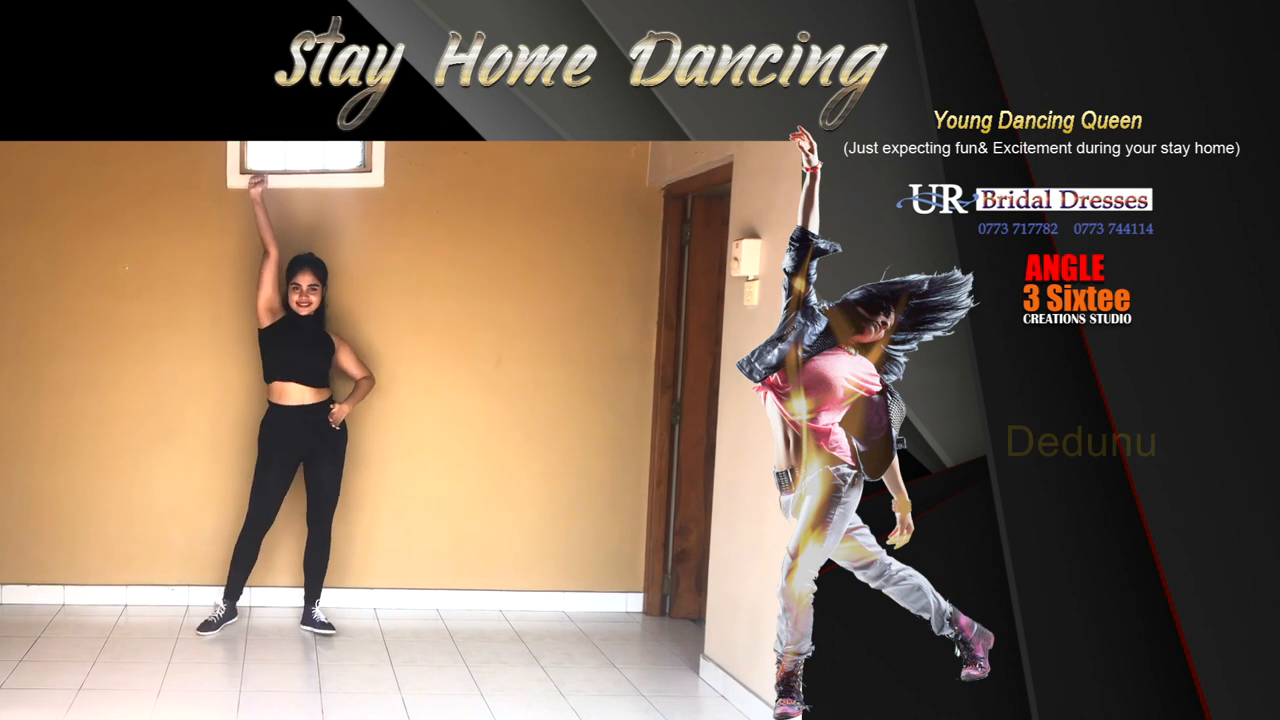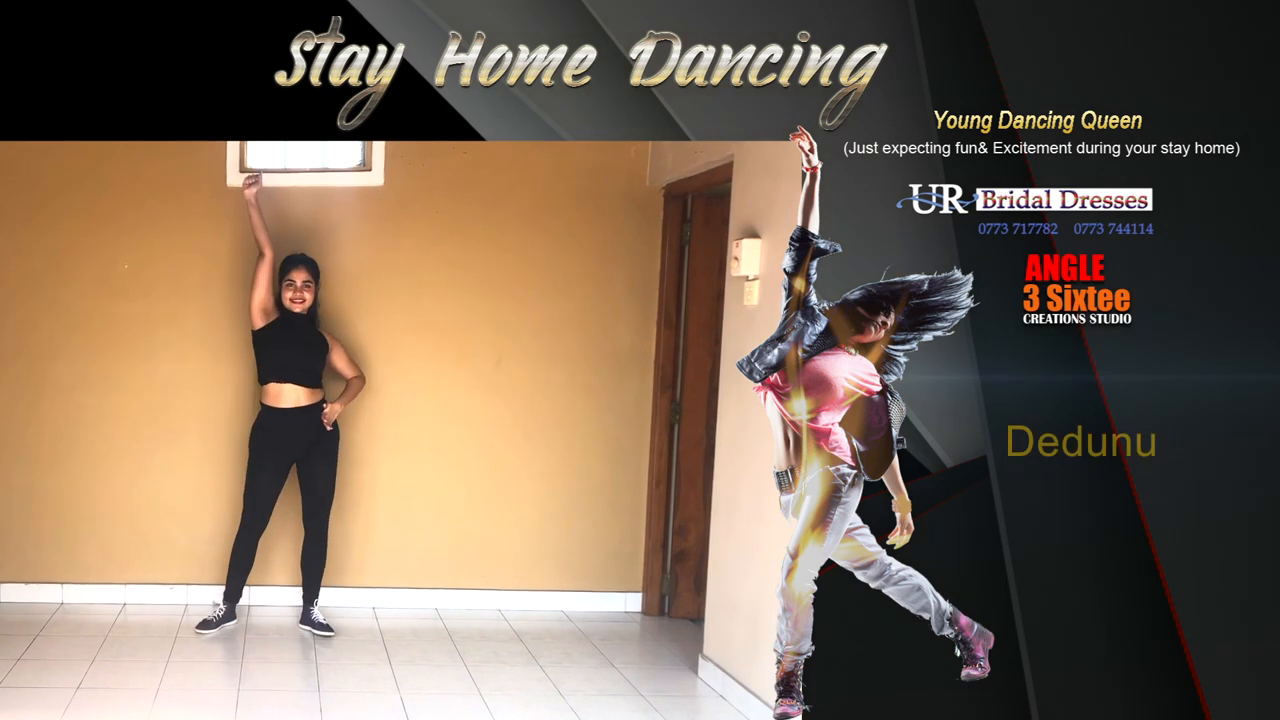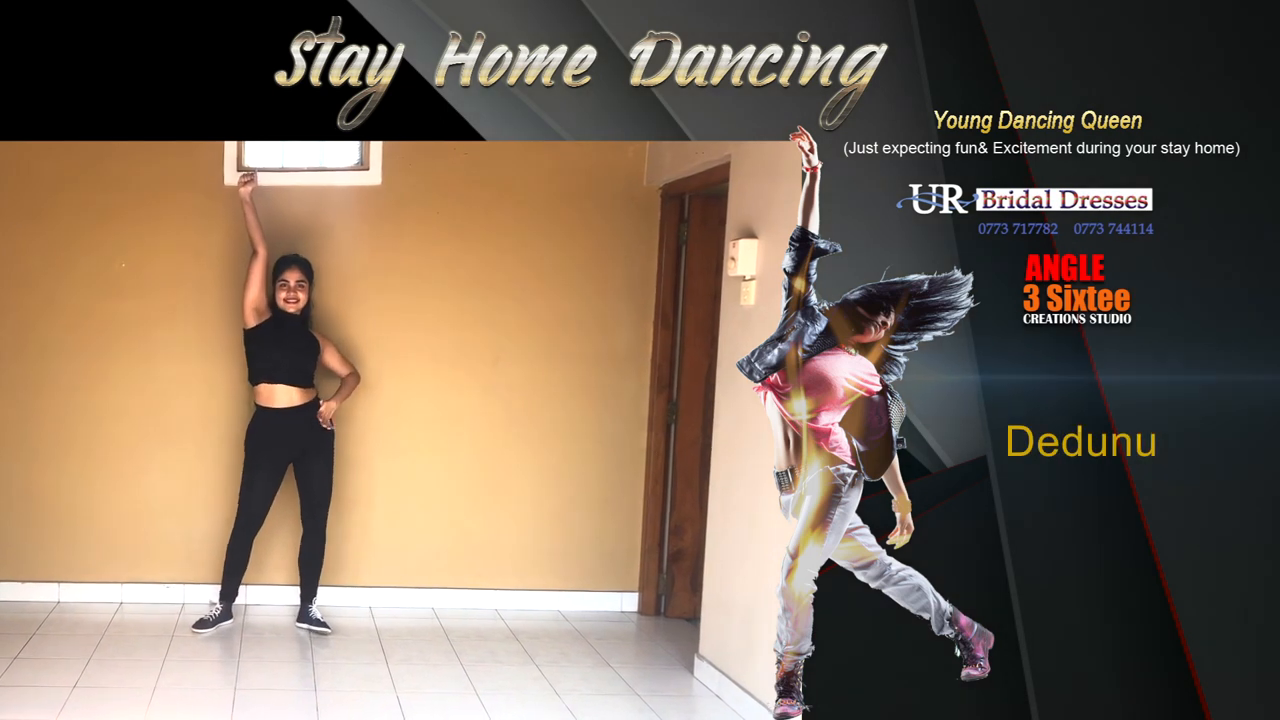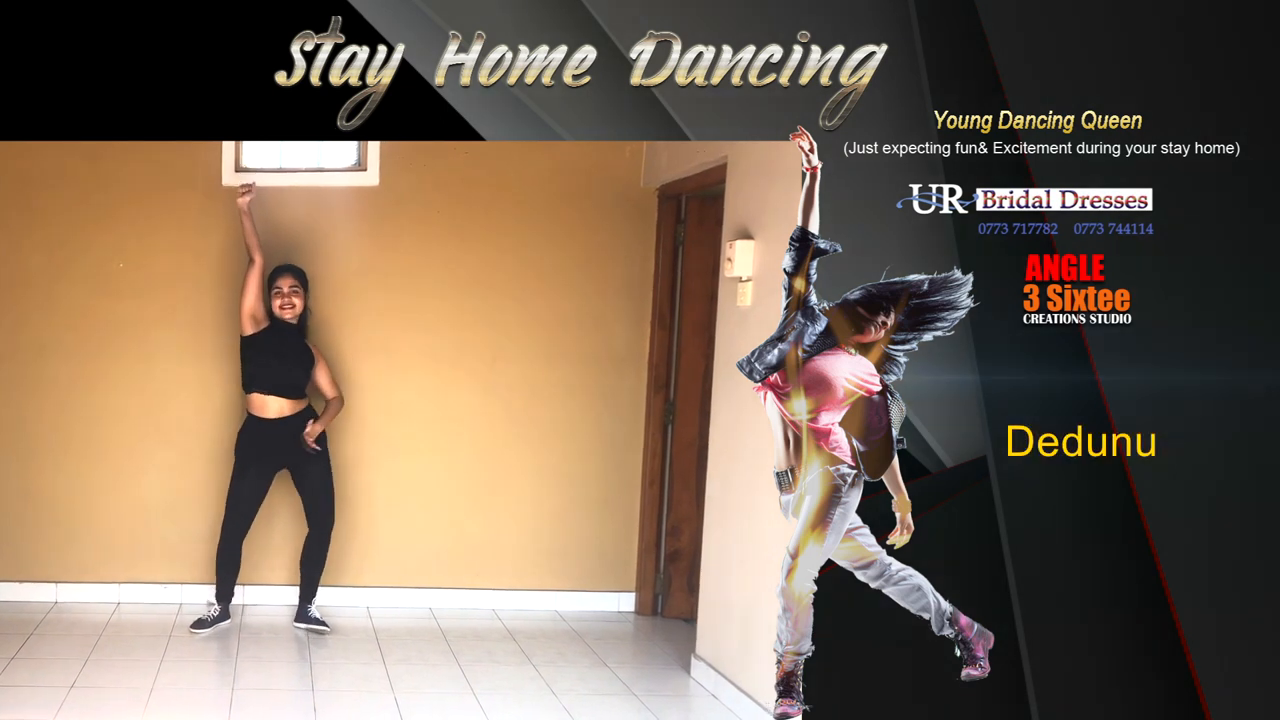
dt=0.3s
person 1, frame 1
left shoulder: (868, 379)
right shoulder: (805, 320)
left elbow: (881, 445)
right elbow: (805, 243)
left wrist: (902, 504)
right wrist: (814, 173)
left hip: (833, 475)
right hip: (793, 481)
left knee: (796, 576)
right knee: (875, 566)
person 1, frame 2
left shoulder: (869, 379)
right shoulder: (805, 317)
left elbow: (881, 447)
right elbow: (807, 244)
left wrist: (902, 504)
right wrist: (813, 174)
left hip: (833, 473)
right hip: (791, 481)
left knee: (796, 576)
right knee: (875, 566)
person 1, frame 3
left shoulder: (868, 380)
right shoulder: (805, 317)
left elbow: (880, 446)
right elbow: (806, 242)
left wrist: (902, 504)
right wrist: (813, 171)
left hip: (833, 474)
right hip: (792, 481)
left knee: (796, 576)
right knee: (876, 567)
person 1, frame 4
left shoulder: (868, 378)
right shoulder: (805, 318)
left elbow: (881, 446)
right elbow: (806, 244)
left wrist: (902, 505)
right wrist: (812, 174)
left hip: (832, 474)
right hip: (791, 481)
left knee: (795, 576)
right knee: (876, 566)
person 2, frame 1
left shoulder: (328, 336)
right shoulder: (272, 320)
left elbow: (365, 376)
right elbow: (272, 253)
left wrist: (347, 405)
right wrist: (256, 201)
left hip: (325, 429)
right hip: (280, 428)
left knee: (320, 523)
right knee: (258, 520)
left ankle: (311, 608)
right ankle: (228, 604)
person 2, frame 2
left shoulder: (322, 338)
right shoulder: (265, 320)
left elbow: (357, 376)
right elbow: (265, 255)
left wrist: (339, 405)
right wrist: (251, 201)
left hip: (317, 431)
right hip: (272, 430)
left knee: (317, 524)
right knee: (253, 522)
left ankle: (310, 609)
right ankle: (228, 605)
person 2, frame 3
left shoulder: (313, 339)
right shoulder: (258, 319)
left elbow: (350, 373)
right elbow: (259, 254)
left wrist: (335, 402)
right wrist: (245, 199)
left hip: (312, 429)
right hip: (268, 431)
left knee: (315, 522)
right knee: (247, 522)
left ankle: (308, 608)
right ankle: (224, 605)
person 2, frame 4
left shoulder: (310, 350)
right shoulder: (256, 328)
left elbow: (334, 397)
right elbow: (256, 262)
left wrist: (319, 424)
right wrist: (244, 210)
left hip: (304, 435)
right hip: (257, 437)
left knee: (322, 520)
right knee: (234, 526)
left ankle: (306, 608)
right ankle: (221, 606)
